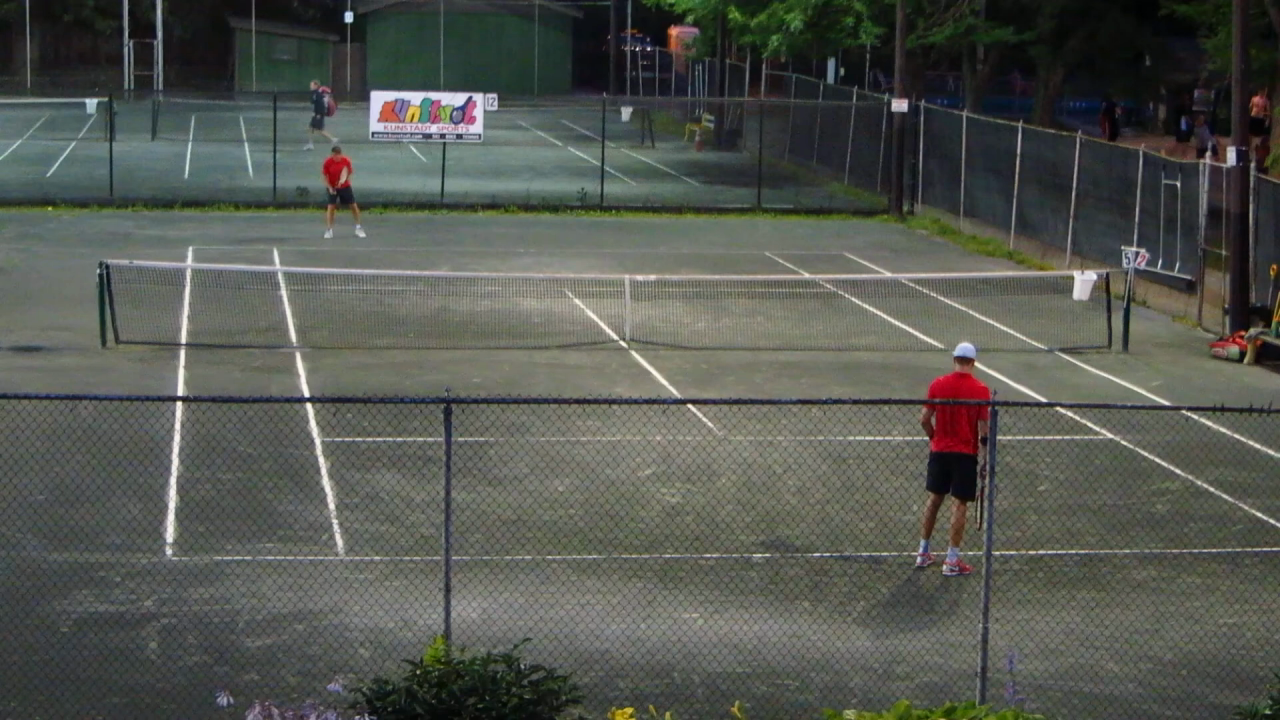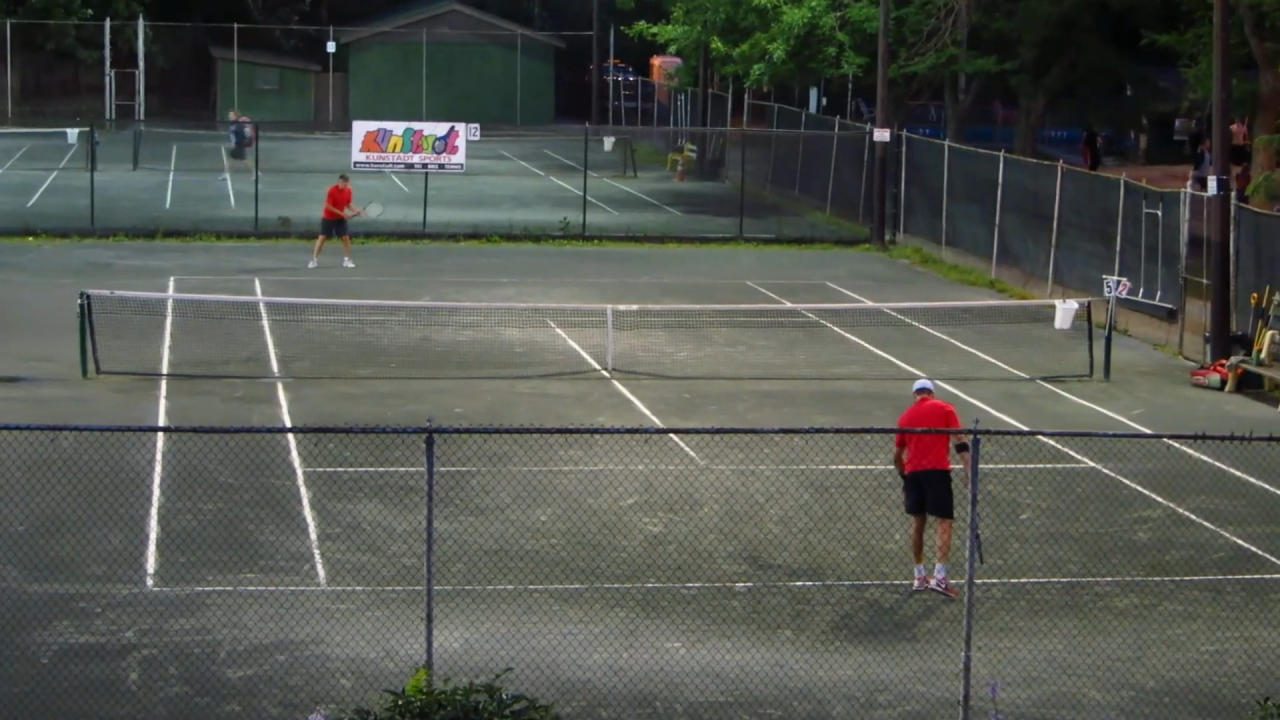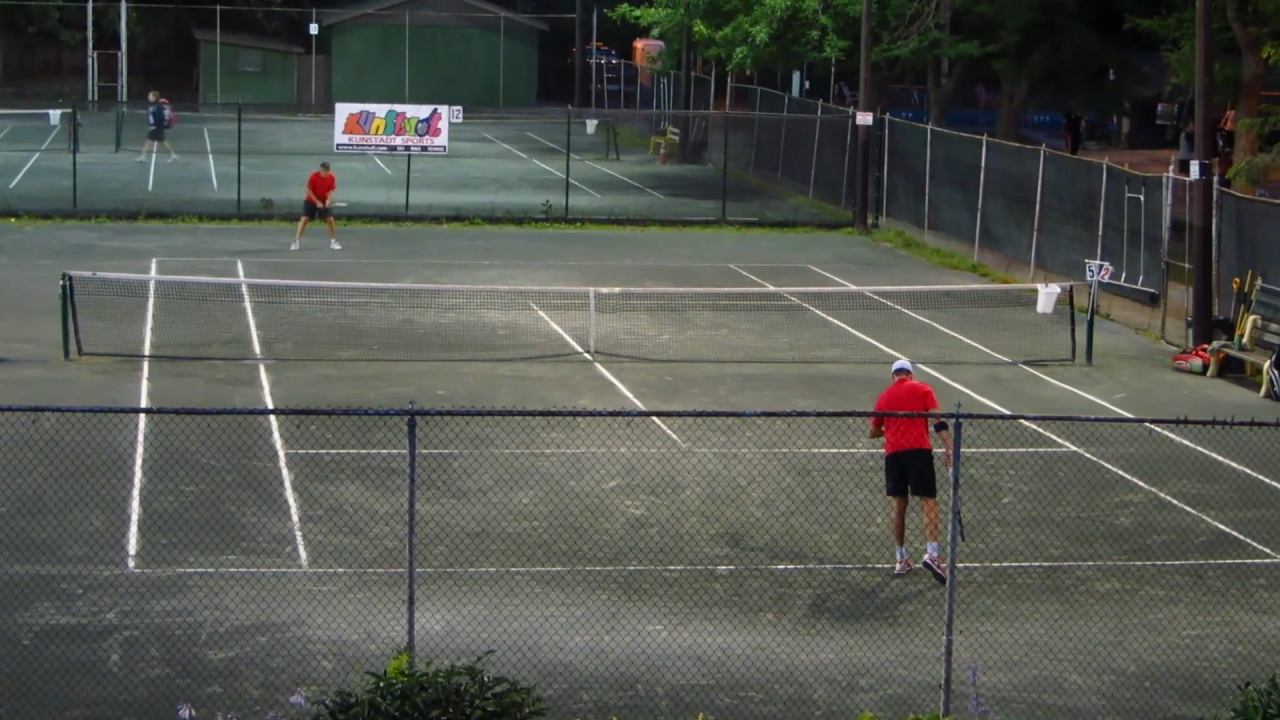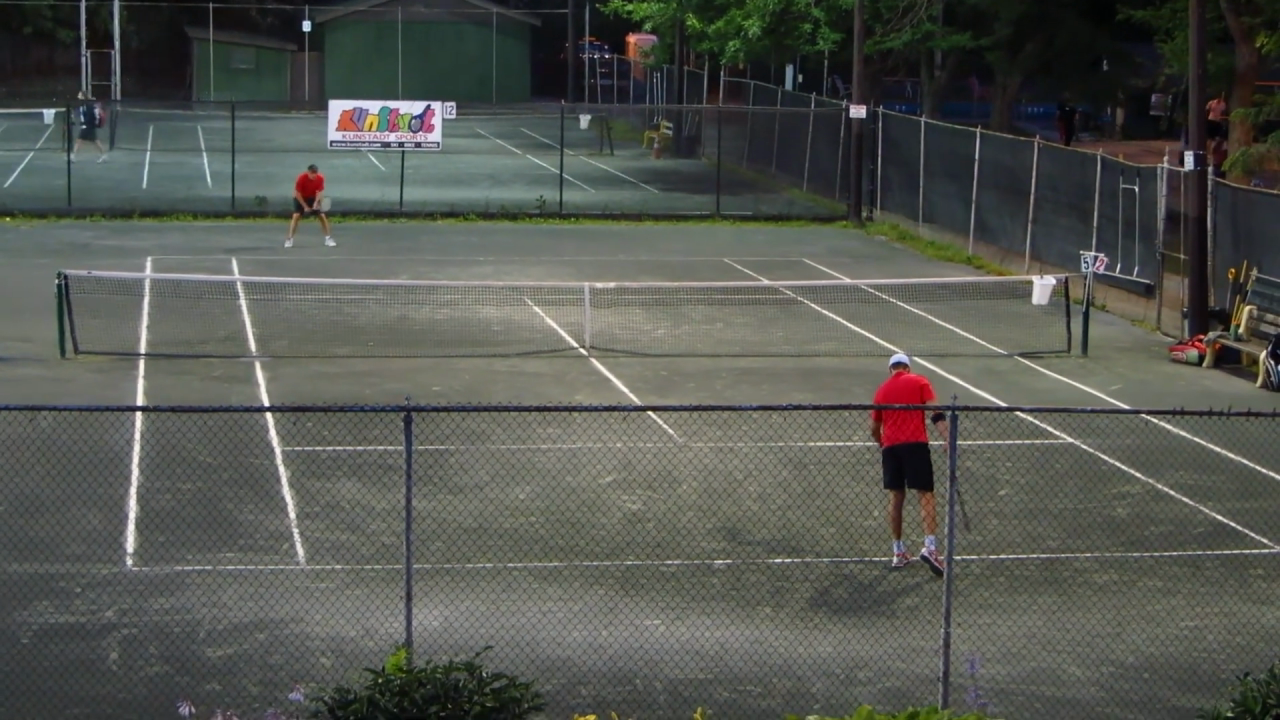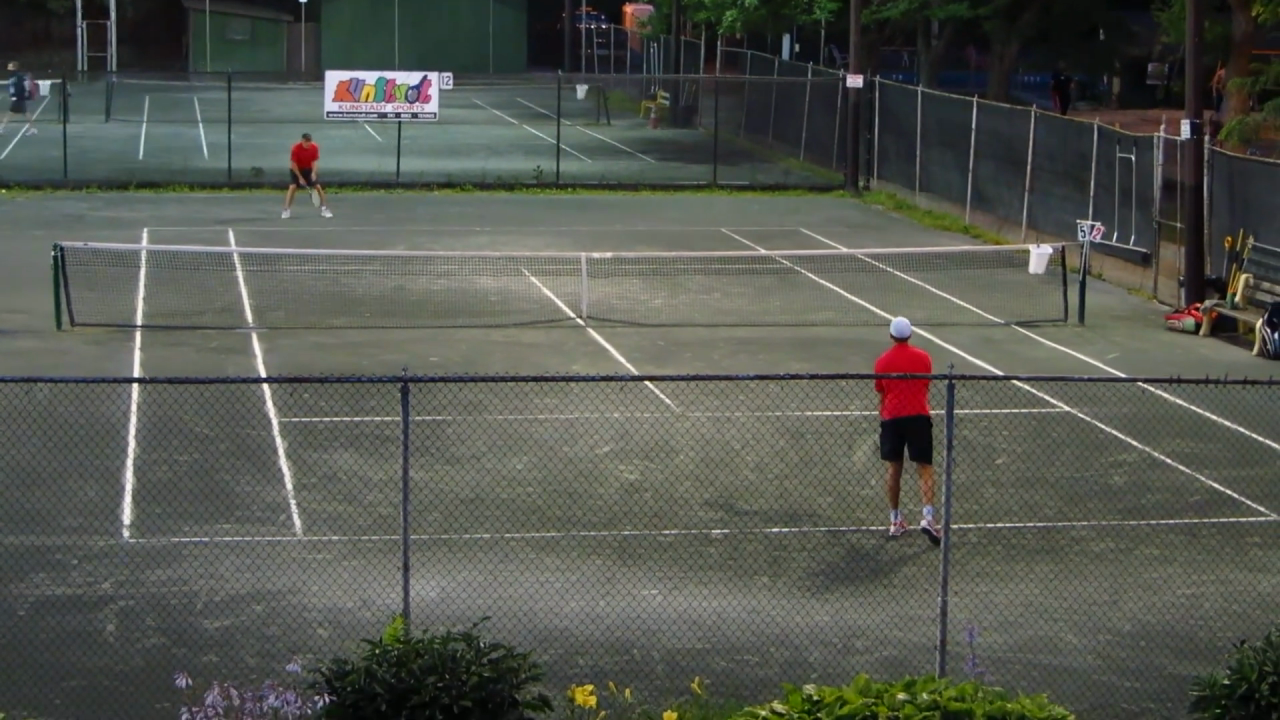
dt=1s
person 1, frame 1
left shoulder: (937, 384)
right shoulder: (980, 390)
left elbow: (925, 420)
right elbow: (983, 429)
left hip: (939, 451)
right hip: (965, 454)
left knee: (934, 500)
right knee: (960, 505)
left ankle: (923, 553)
right ankle: (952, 561)
person 1, frame 2
left shoulder: (906, 416)
right shoulder: (945, 408)
left elbow: (897, 456)
right elbow: (959, 441)
left wrist: (904, 476)
right wrist: (967, 469)
left hip: (912, 472)
right hip: (937, 471)
left knee: (917, 523)
right knee: (944, 522)
left ankle: (919, 576)
right ankle: (939, 575)
person 1, frame 3
left shoulder: (884, 396)
right shoulder: (923, 388)
left elbow: (873, 432)
right elbow: (938, 420)
right wrist: (948, 447)
left hip: (893, 453)
right hip: (918, 450)
left knee: (898, 505)
right knee: (928, 502)
left ankle: (901, 559)
right ankle: (932, 553)
person 1, frame 4
left shoulder: (882, 390)
right shoulder: (919, 381)
left elbow: (875, 430)
right elbow: (936, 412)
right wrist: (947, 438)
left hip: (890, 447)
right hip: (915, 444)
left knee: (896, 499)
right knee: (926, 495)
left ankle: (899, 552)
right ankle: (930, 546)
person 1, frame 5
left shoulder: (882, 361)
right shoulder: (924, 358)
left wrist: (884, 419)
left hip: (891, 419)
right hip: (918, 417)
left knee: (894, 470)
right knee: (925, 469)
left ankle: (895, 521)
right ankle: (927, 517)
